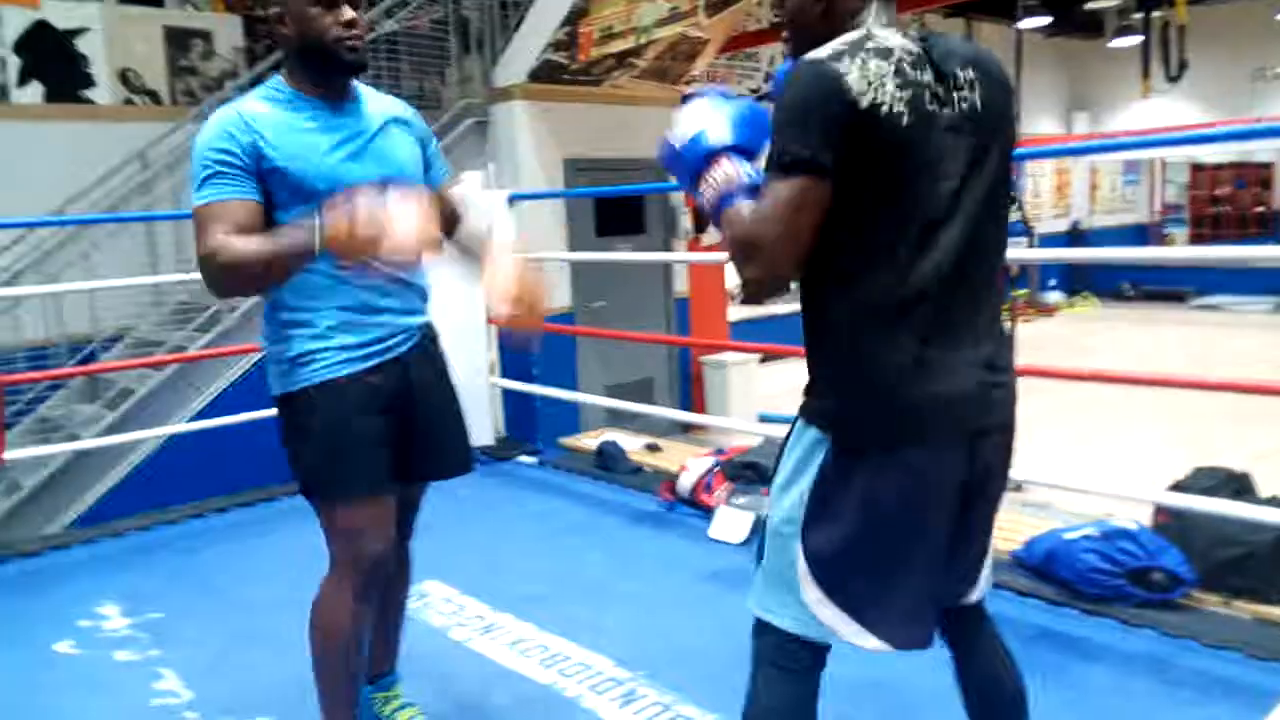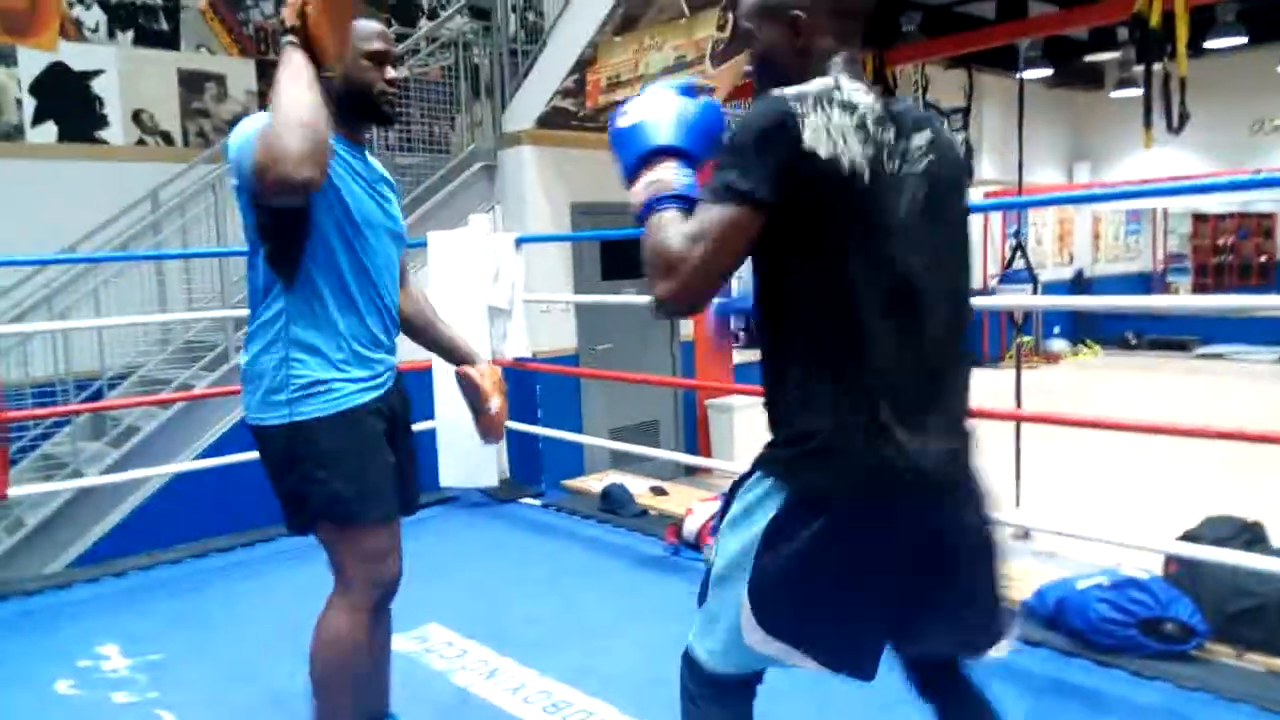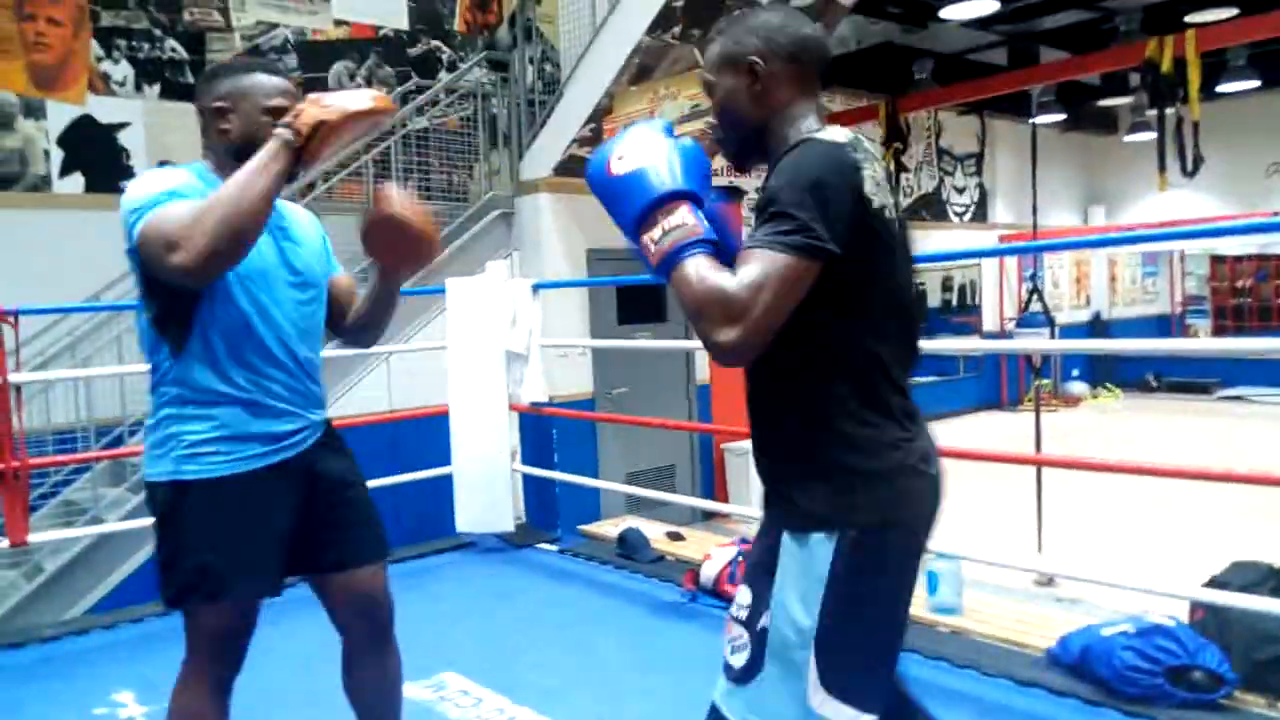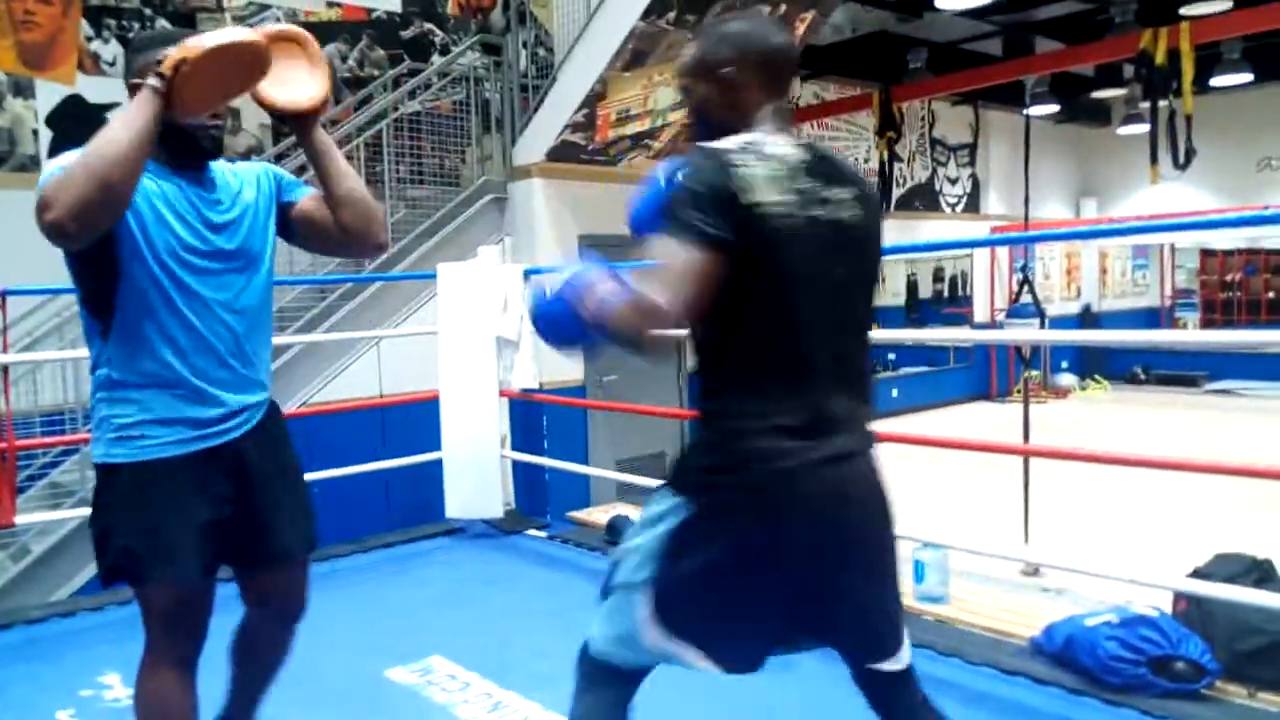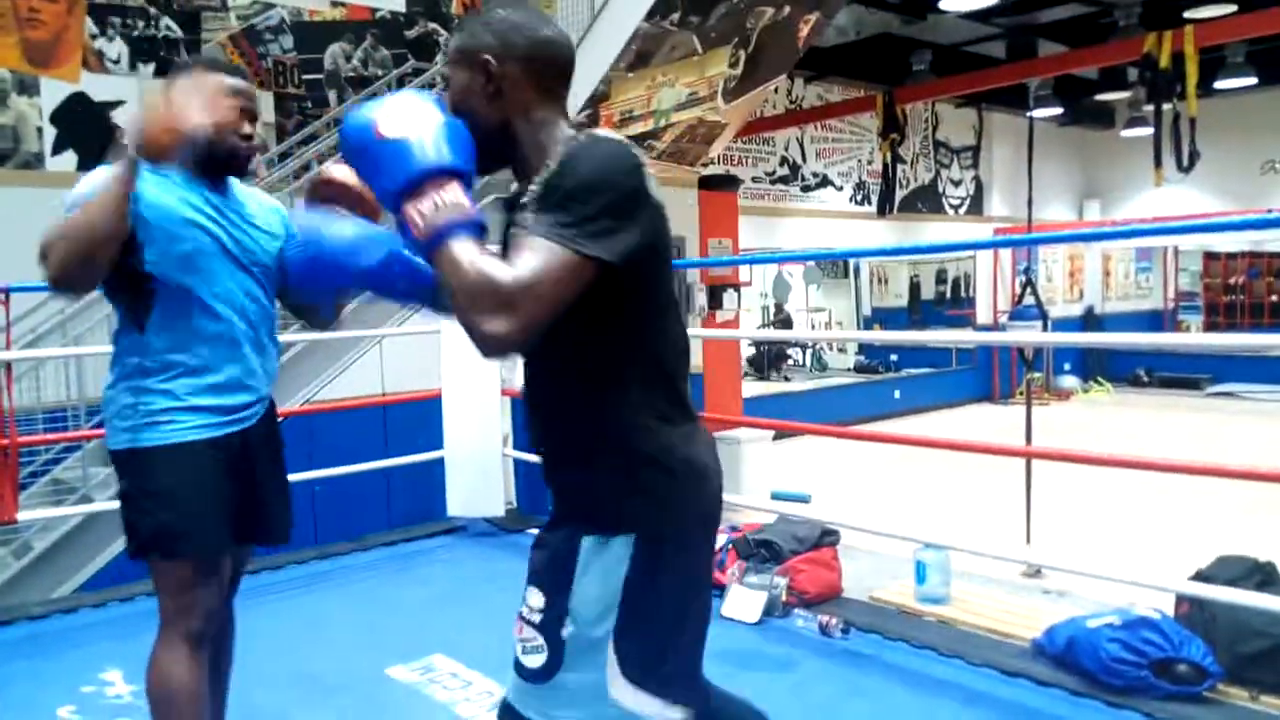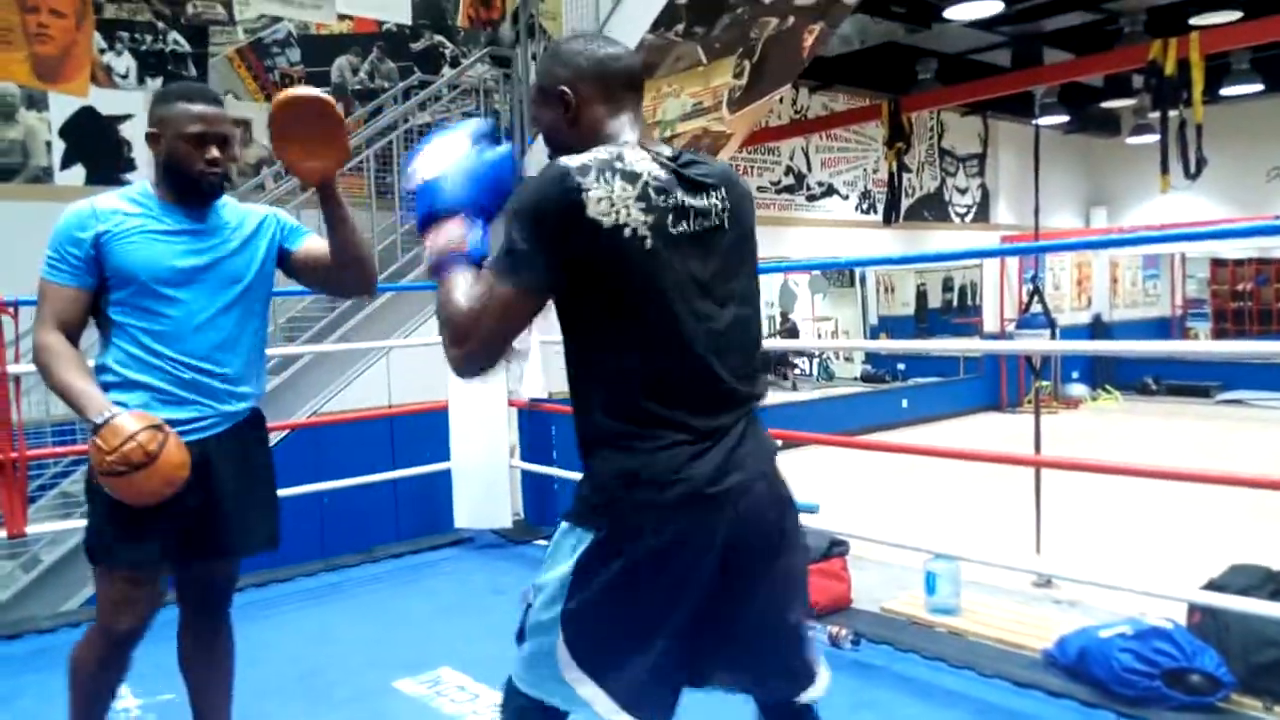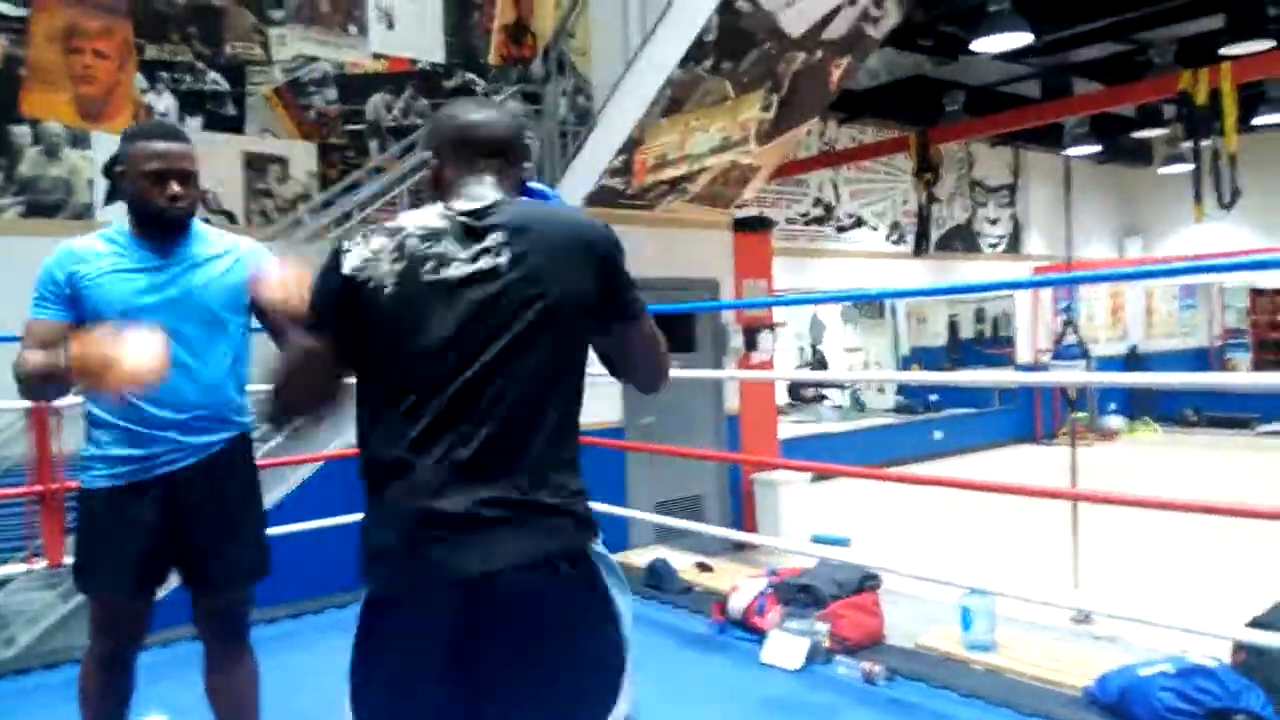
dt=0.5s
person 1, frame 1
left shoulder: (822, 79)
right shoulder: (981, 74)
left elbow: (764, 267)
left wrist: (718, 169)
left hip: (870, 414)
right hip: (981, 402)
left knee: (787, 639)
right knee: (961, 606)
person 1, frame 2
left shoulder: (783, 122)
right shoulder: (932, 137)
left elbow: (677, 286)
left wrist: (659, 166)
left hip: (834, 472)
right hip: (931, 465)
person 1, frame 3
left shoulder: (815, 168)
right shoulder: (836, 167)
left elbow: (733, 330)
left wrist: (664, 216)
right wrist: (701, 238)
left hip: (842, 501)
right hip: (874, 484)
person 1, frame 4
left shoulder: (721, 170)
right shoulder: (852, 187)
left elbow: (656, 317)
left wrist: (587, 295)
left hip: (741, 483)
right hip: (847, 479)
person 1, frame 5
left shoulder: (595, 169)
right shoulder: (546, 186)
left elbow: (501, 320)
left wrist: (429, 200)
left hip: (629, 502)
right hip: (638, 491)
person 1, frame 6
left shoulder: (563, 191)
right shoulder: (722, 184)
left elbow: (480, 339)
left wrist: (447, 234)
left hip: (648, 504)
right hip: (754, 492)
person 1, frame 7
left shoulder: (365, 254)
right shoulder: (581, 237)
left elbow: (289, 405)
right elbow: (651, 373)
left hip: (415, 565)
right hip: (546, 554)
person 2, frame 1
left shoulder: (398, 119)
right shoulder: (242, 128)
left elbow: (449, 210)
right elbow: (221, 260)
left wrist: (493, 253)
right wrist: (323, 239)
left hip: (412, 351)
right hip: (328, 370)
left knee: (395, 534)
right knee: (360, 553)
person 2, frame 2
left shoulder: (370, 171)
right shoulder: (268, 133)
right elbow: (290, 172)
left wrist: (464, 358)
right wrist: (296, 49)
left hip: (372, 390)
right hip: (310, 398)
left knee: (375, 575)
right knee: (367, 579)
person 2, frame 3
left shoulder: (301, 223)
right shoulder: (162, 191)
left elbow: (354, 325)
right elbow: (192, 257)
left wrist: (389, 276)
right wrist: (283, 144)
left hip: (309, 449)
right hip: (212, 466)
left knee: (370, 614)
right knee: (215, 656)
person 2, frame 4
left shoulder: (257, 183)
right shoulder: (106, 181)
left elbow: (366, 238)
right elbow: (66, 217)
left wrist: (310, 127)
right wrist: (150, 93)
left hip: (251, 433)
right hip: (152, 451)
left knee: (282, 604)
right knee: (176, 635)
person 2, frame 5
left shoulder: (266, 211)
right shoulder: (126, 188)
left elbow: (318, 311)
right elbow: (64, 269)
left wrist: (339, 241)
right wrist: (137, 158)
left hip: (249, 424)
right hip: (168, 431)
left knee: (218, 598)
right knee: (188, 617)
person 2, frame 6
left shoulder: (262, 227)
right shoulder: (93, 221)
left elbow: (356, 279)
right elbow: (52, 335)
left wrist: (325, 186)
right wrist: (103, 414)
left hip: (233, 440)
left knee: (209, 604)
right knee: (123, 617)
person 2, frame 7
left shoulder: (241, 257)
right shoulder: (76, 262)
right elbow: (30, 372)
left wrist: (295, 309)
right wrist: (72, 362)
left hip: (218, 467)
right hip: (119, 476)
left knee: (228, 631)
right knee: (114, 642)
